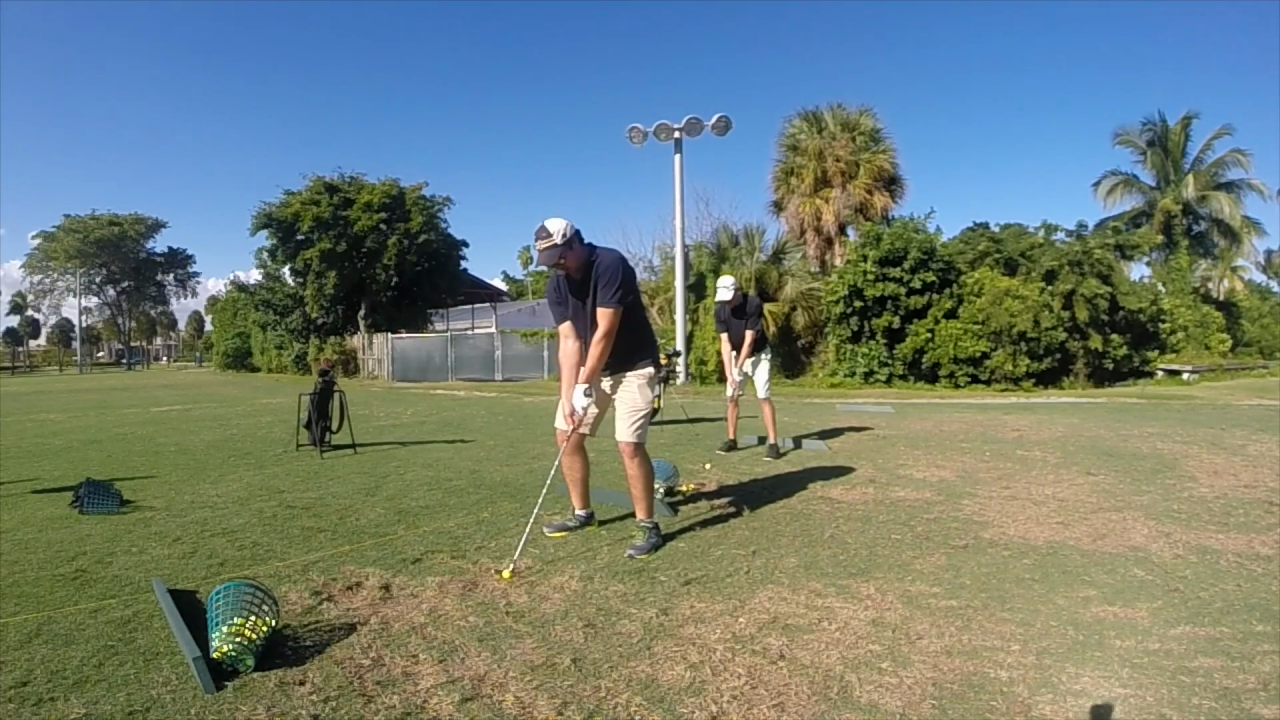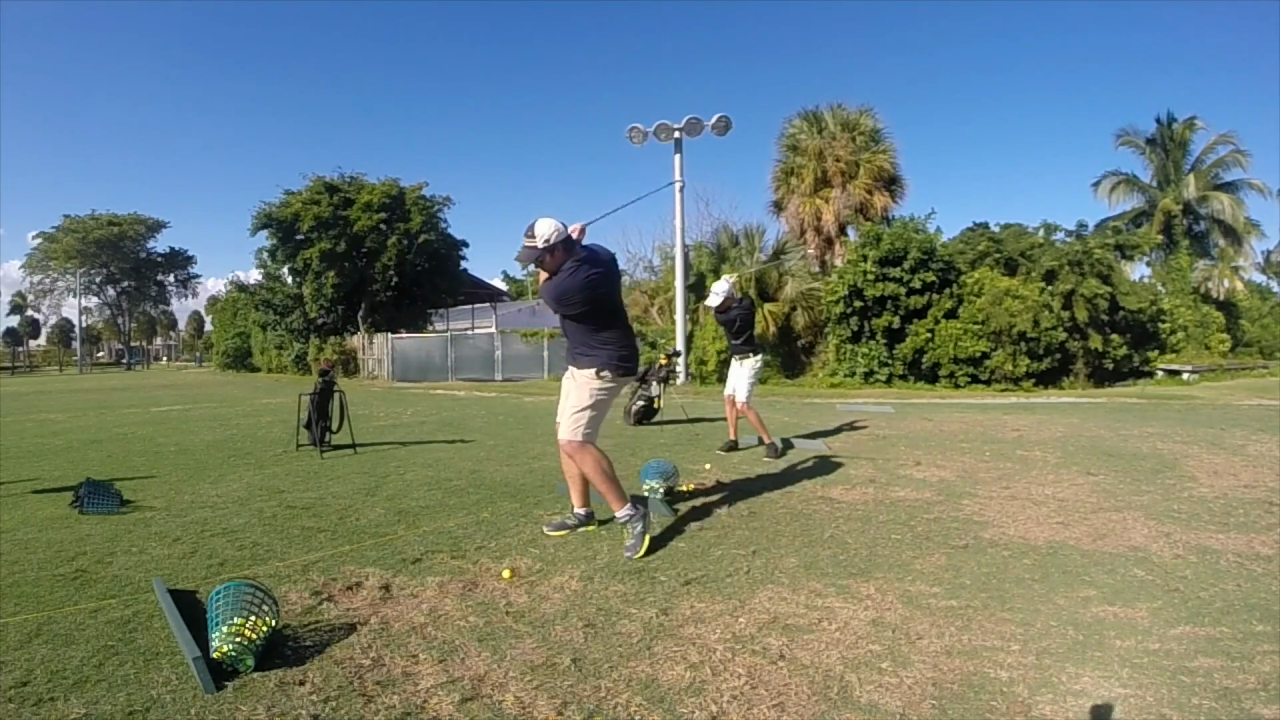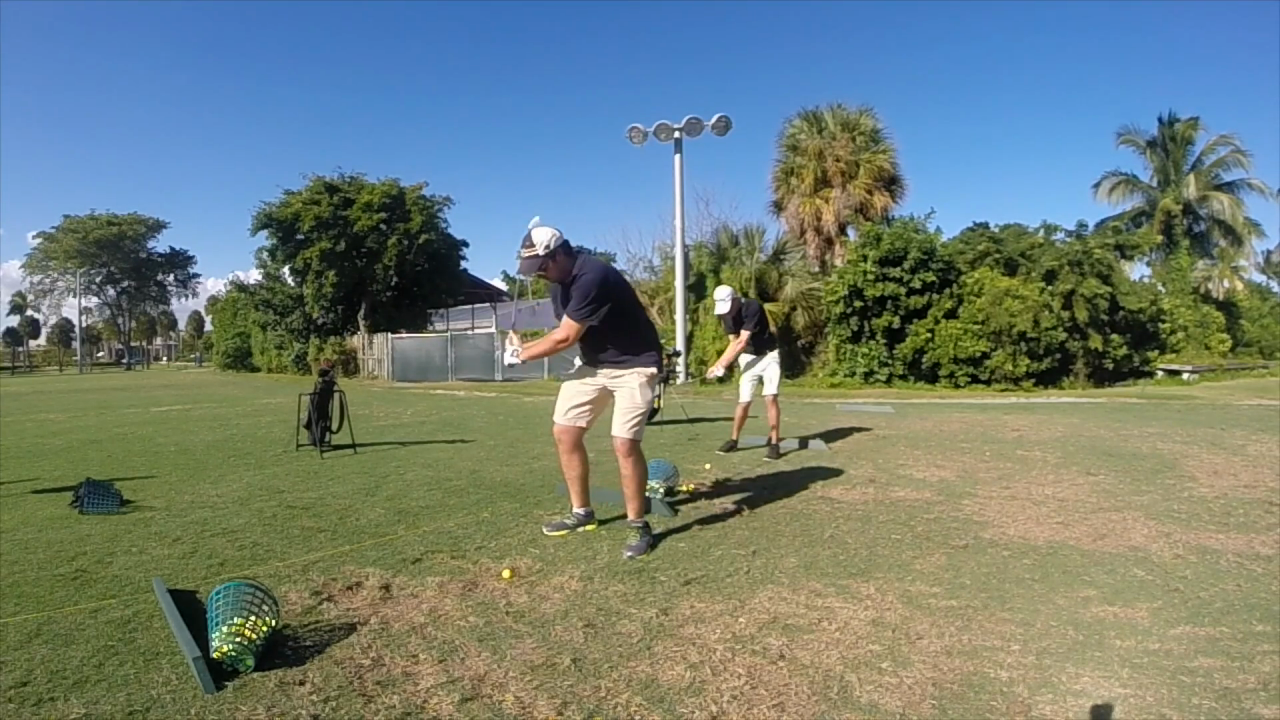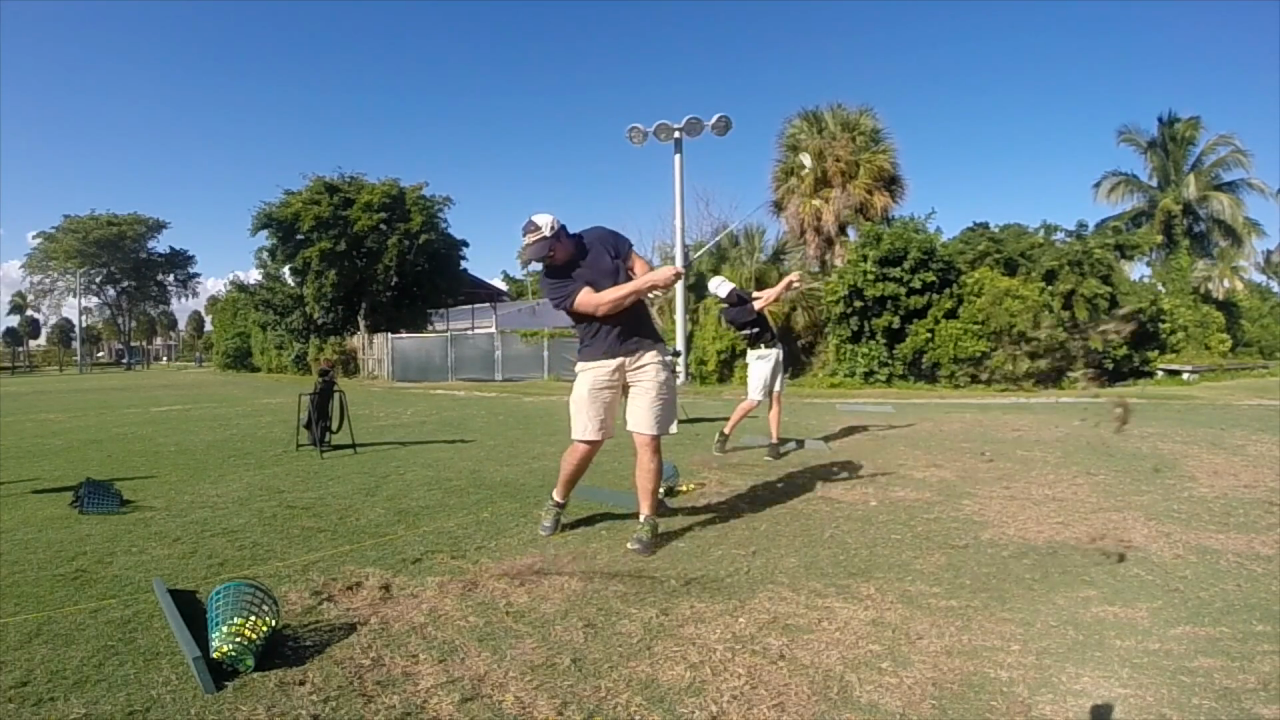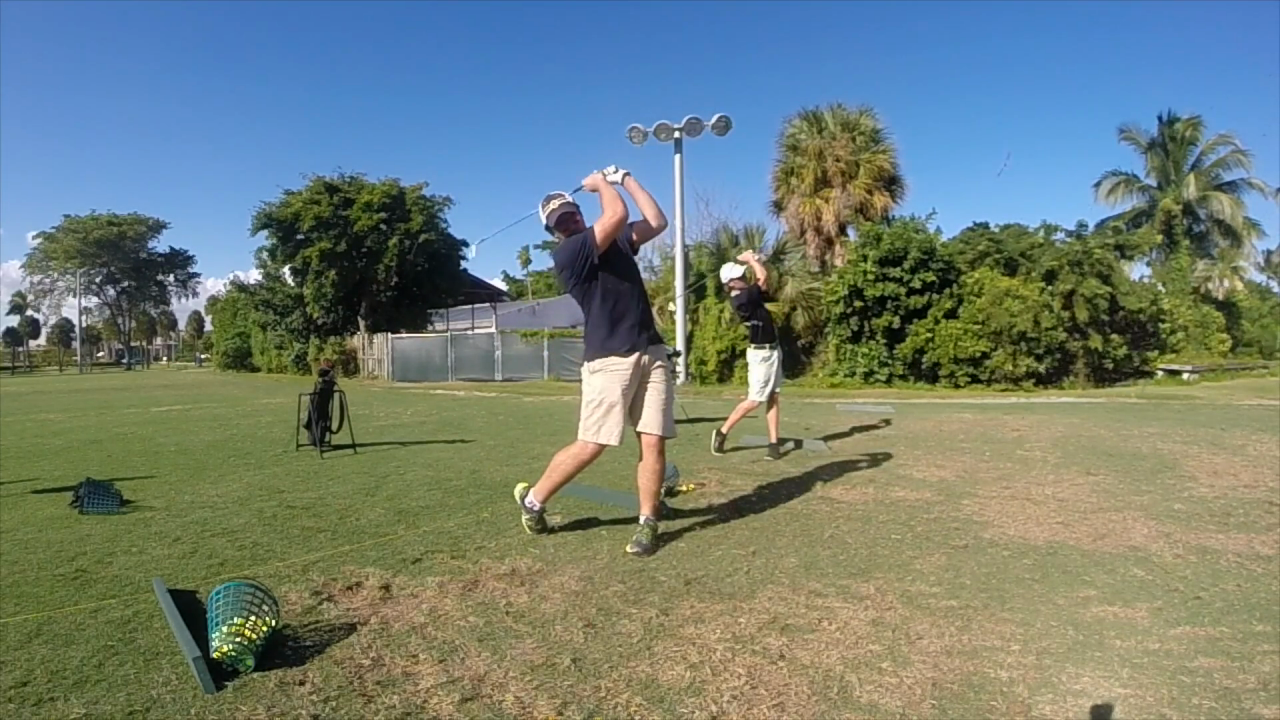
dt=1s
person 1, frame 1
left shoulder: (611, 264)
right shoulder: (557, 284)
left elbow: (605, 332)
right elbow: (569, 340)
left wrist: (584, 387)
right wrist: (567, 396)
left hip: (633, 366)
right hip: (591, 365)
left knee: (629, 445)
right knee: (567, 435)
left ankle: (648, 526)
right ankle: (582, 513)
person 1, frame 2
left shoulder: (566, 285)
right shoulder: (598, 255)
left elbow: (545, 285)
right wrist: (575, 238)
left hip: (602, 366)
right hip: (585, 362)
left knee: (572, 441)
right knee: (567, 437)
left ankle: (631, 515)
right ankle: (582, 513)
person 1, frame 3
left shoulder: (592, 277)
right shoulder: (564, 281)
left elbow: (565, 337)
right elbow: (565, 328)
left wrist: (522, 352)
right wrist: (524, 346)
left hip: (634, 365)
right hip: (594, 364)
left knee: (624, 444)
right knee: (564, 433)
left ankle: (638, 525)
right ankle: (582, 512)
person 1, frame 4
left shoulder: (600, 238)
right shoulder: (551, 279)
left elbow: (637, 264)
right elbow: (600, 305)
left wrist: (649, 276)
right wrist: (651, 280)
left hip: (647, 353)
right hip: (598, 362)
left knee: (647, 441)
right knee: (585, 445)
left ankle: (647, 522)
right ankle: (557, 501)
person 1, frame 5
left shoulder: (615, 239)
right shoulder: (568, 255)
left elbow: (657, 223)
right elbow: (618, 215)
left wrist: (624, 179)
right wrist: (601, 185)
left hip: (651, 353)
right hip: (609, 360)
left knee: (653, 443)
right knee: (591, 445)
left ankle: (648, 523)
right ankle: (533, 499)
person 2, frame 1
left shoulder: (754, 304)
right shoulder: (720, 310)
left elbow: (749, 339)
right elbow: (725, 342)
left wrist: (739, 368)
right wrist: (729, 373)
left hip: (759, 355)
right hip: (736, 355)
left knee: (764, 397)
right knee: (732, 397)
left ankle: (772, 443)
right ankle: (732, 439)
person 2, frame 2
left shoulder: (729, 318)
right shoulder: (746, 302)
left elbow: (716, 312)
left wrist: (725, 284)
right wrist: (729, 285)
left hip: (747, 362)
right hip: (738, 359)
left knee: (742, 405)
right knee: (729, 398)
left ankle: (770, 443)
right ankle: (733, 440)
person 2, frame 3
left shoulder: (752, 307)
right shoulder: (726, 315)
left elbow: (742, 341)
right elbow: (733, 343)
left wrist: (722, 364)
right wrist: (719, 364)
left hip: (769, 356)
right hip: (749, 359)
left knee: (770, 399)
right knee: (744, 402)
left ankle: (774, 443)
right ankle: (734, 440)
person 2, frame 4
left shoulder: (739, 294)
right shoulder: (730, 313)
left elbow: (763, 294)
right elbow: (765, 302)
left wrist: (788, 284)
right wrist: (786, 279)
left hip: (775, 350)
right hip: (760, 355)
left knee: (775, 397)
right knee: (753, 400)
left ankle: (774, 443)
right ankle: (724, 433)
person 2, frame 5
left shoulder: (748, 293)
right shoulder: (741, 299)
left elbow: (762, 281)
right elbow: (763, 277)
left wrist: (750, 260)
right wrist: (750, 259)
left hip: (773, 350)
right hip: (760, 354)
left knee: (773, 397)
right knee: (754, 400)
left ankle: (773, 443)
right ankle: (722, 432)
